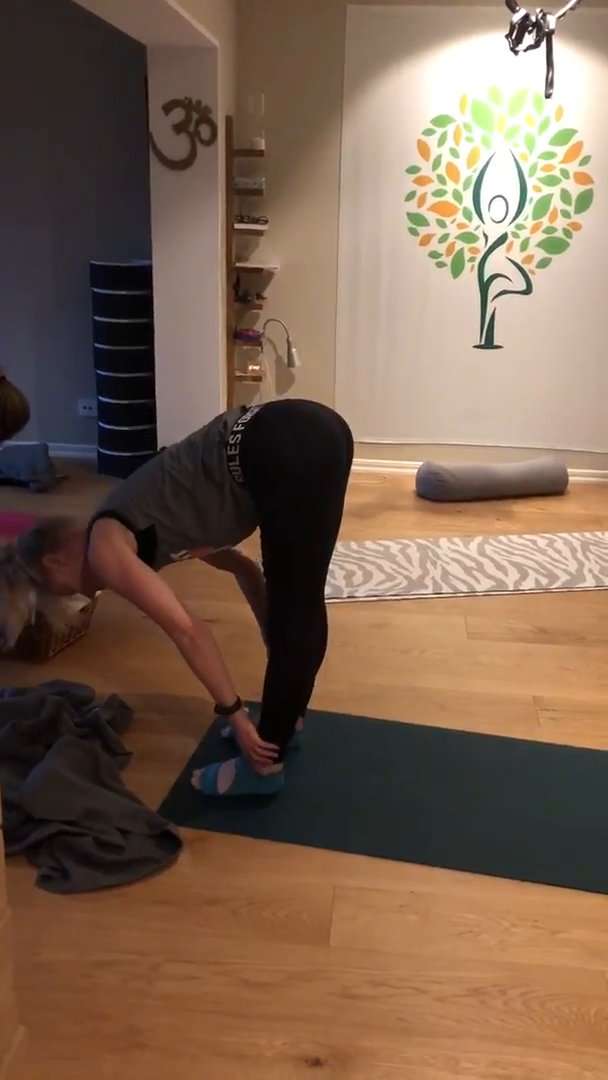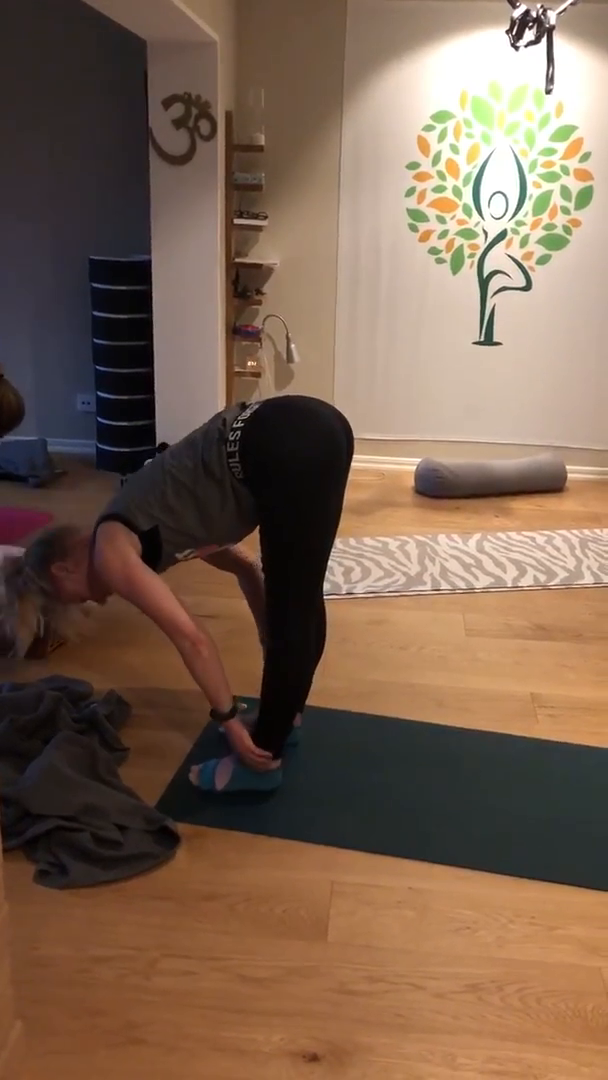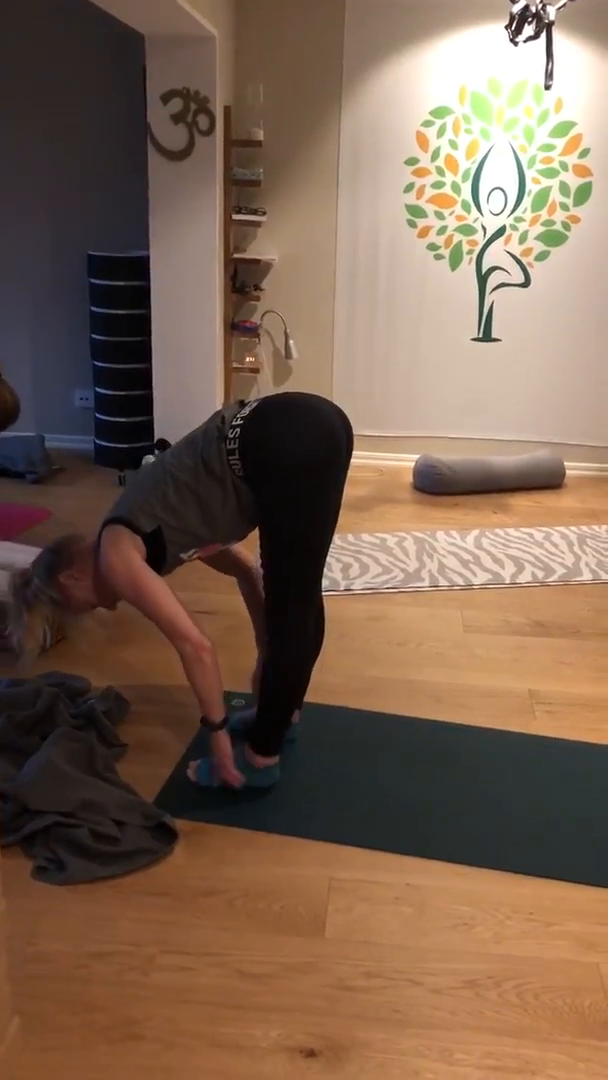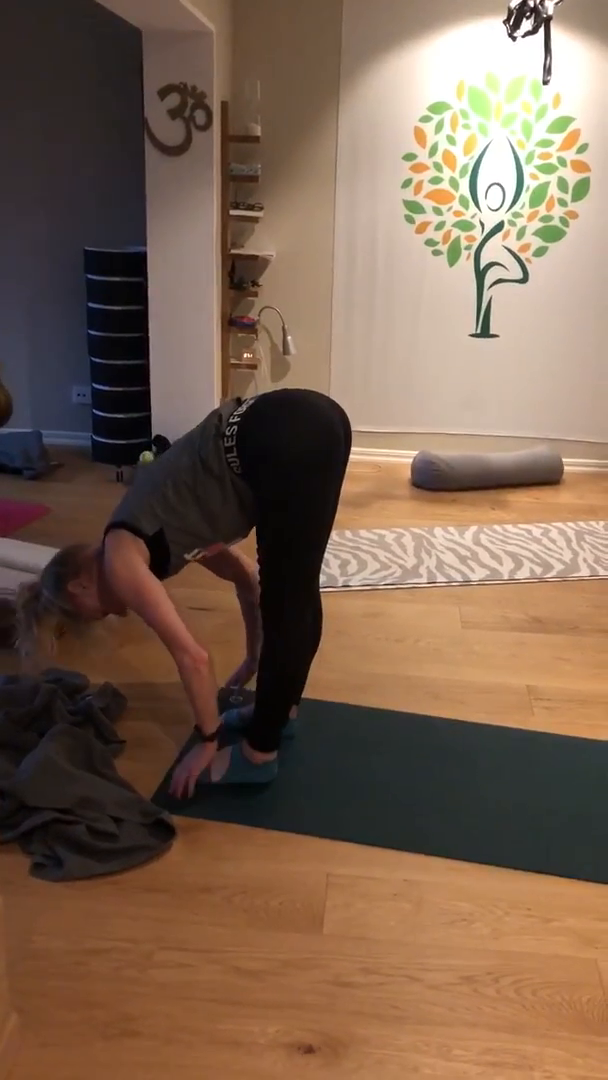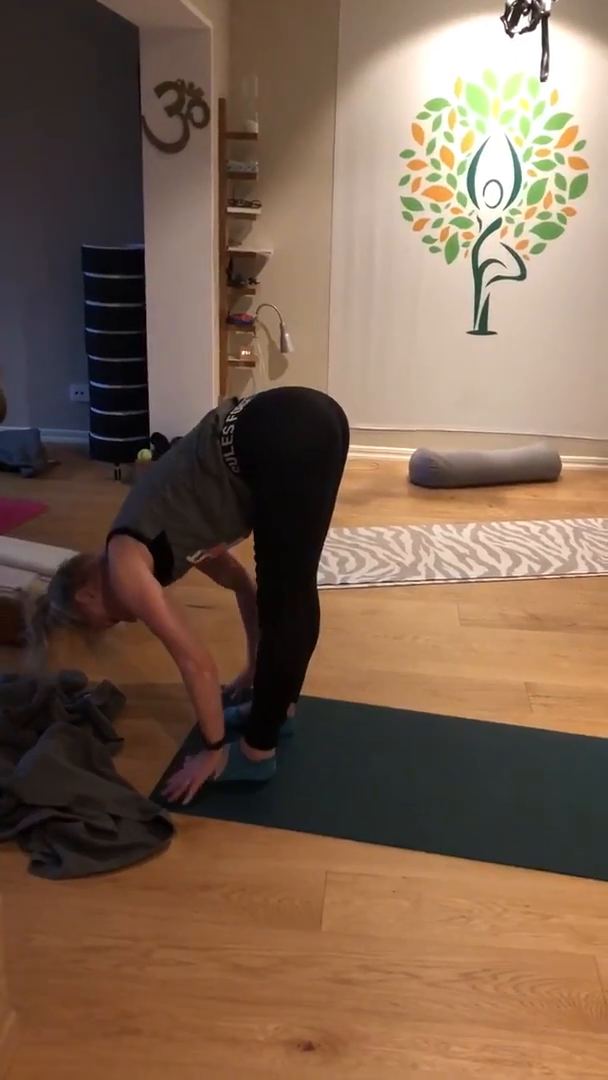
dt=0.2s
person 1, frame 1
left shoulder: (104, 549)
right shoulder: (131, 528)
left elbow: (189, 632)
right elbow: (243, 567)
left wrist: (235, 717)
right wrist: (275, 647)
left hip: (286, 453)
right hip: (313, 429)
left knee: (294, 616)
right knee: (300, 606)
left ankle: (265, 766)
right ankle: (285, 721)
person 1, frame 2
left shoulder: (110, 553)
right shoulder: (137, 531)
left elbow: (191, 638)
right elbow: (247, 568)
left wrist: (230, 722)
right wrist: (274, 658)
left hip: (287, 447)
right hip: (315, 425)
left knee: (292, 614)
right knee: (299, 602)
left ankle: (264, 760)
right ankle: (285, 717)
person 1, frame 3
left shoulder: (115, 557)
right shoulder: (146, 534)
left elbow: (195, 646)
right elbow: (248, 572)
left wrist: (218, 735)
right wrist: (268, 659)
left hip: (287, 445)
right hip: (313, 422)
left knee: (290, 609)
right knee: (297, 598)
left ankle: (262, 756)
right ankle: (283, 711)
person 1, frame 4
left shoulder: (119, 561)
right shoulder: (147, 540)
left elbow: (193, 656)
right elbow: (246, 575)
left wrist: (207, 743)
right wrist: (253, 659)
left hip: (284, 441)
right hip: (312, 418)
left knee: (287, 609)
right knee: (294, 594)
left ankle: (260, 753)
right ankle: (281, 708)
person 1, frame 5
left shoulder: (123, 566)
right shoulder: (156, 543)
left elbow: (197, 663)
right elbow: (242, 582)
left wrist: (213, 750)
right wrist: (256, 667)
left hip: (283, 439)
right hip: (311, 416)
left knee: (282, 604)
right knee: (292, 592)
left ankle: (258, 751)
right ankle: (278, 707)
